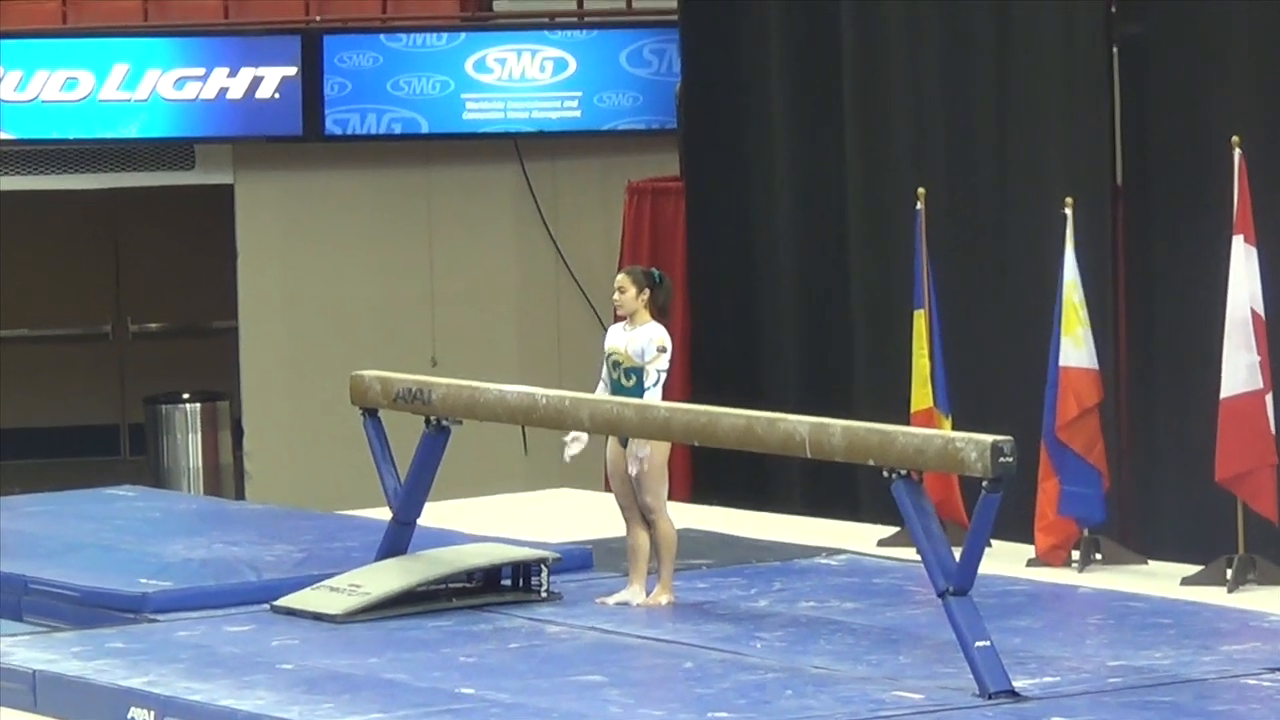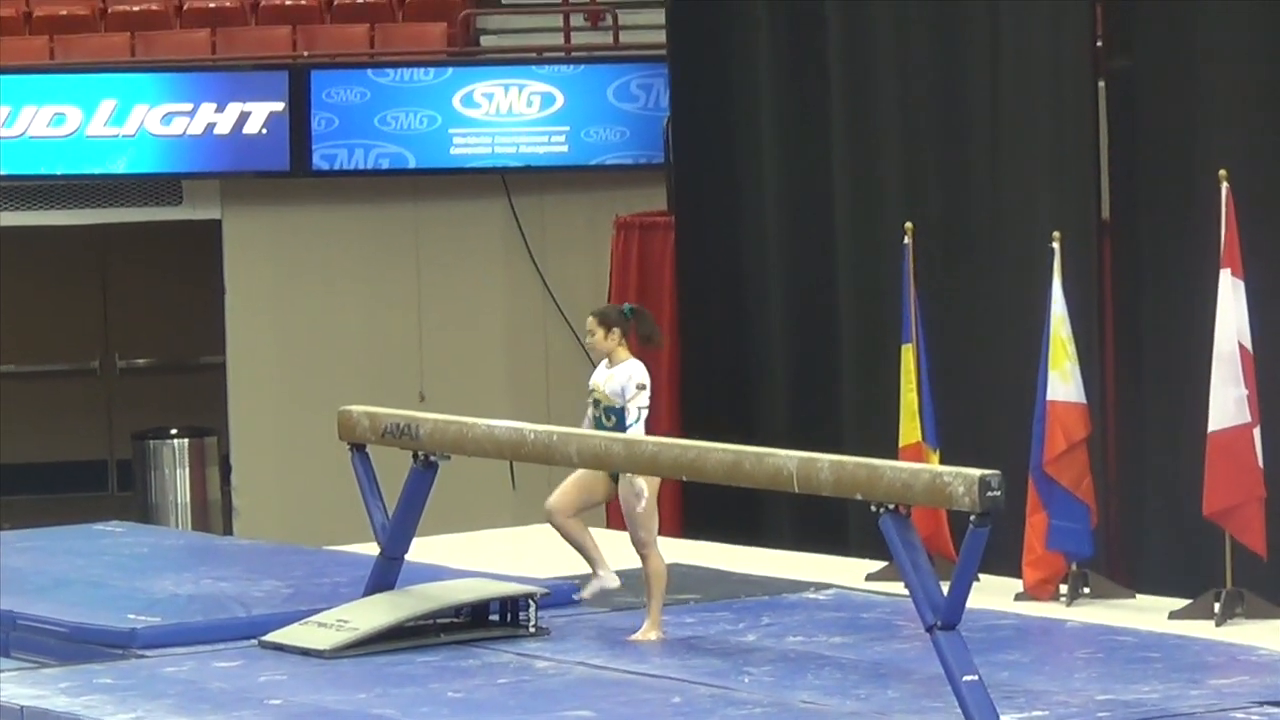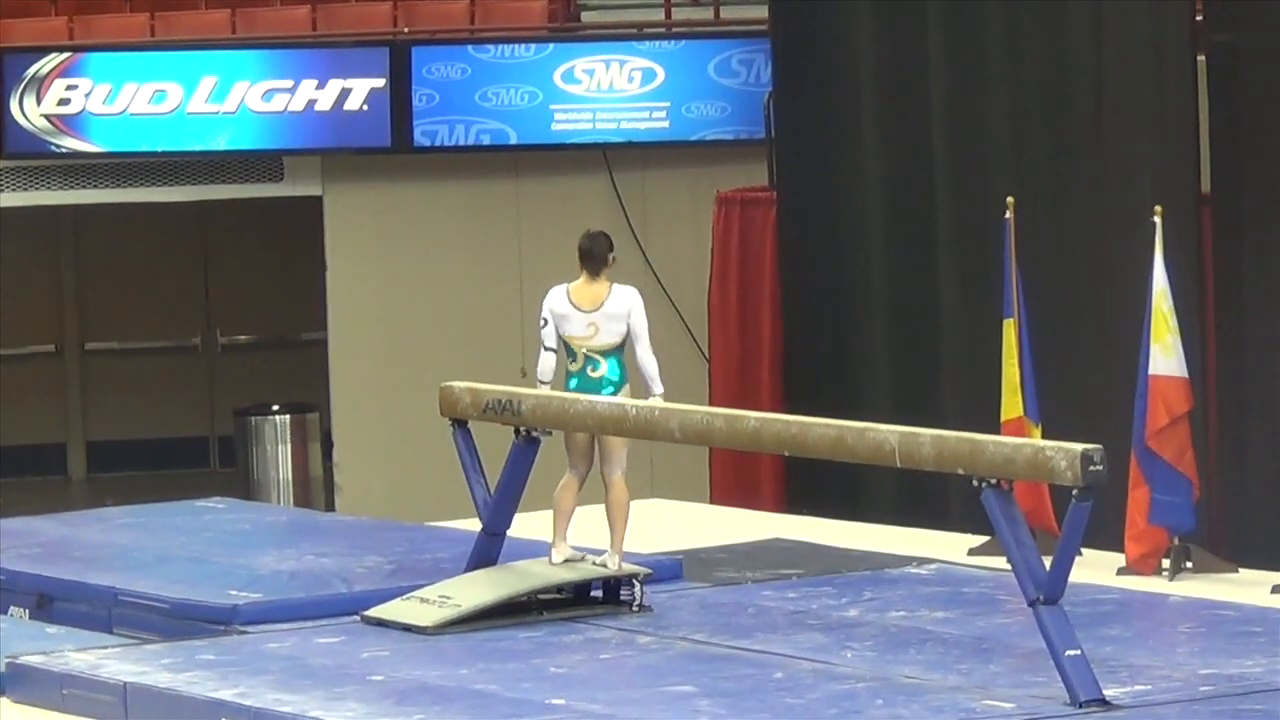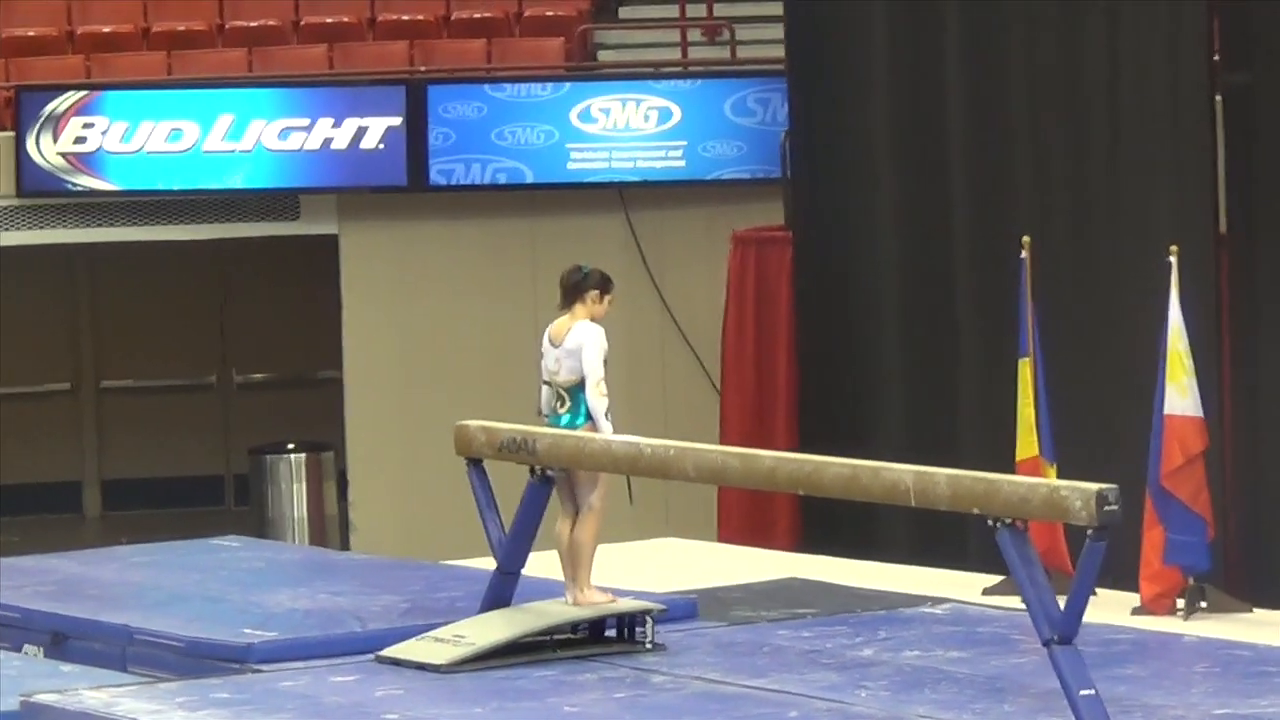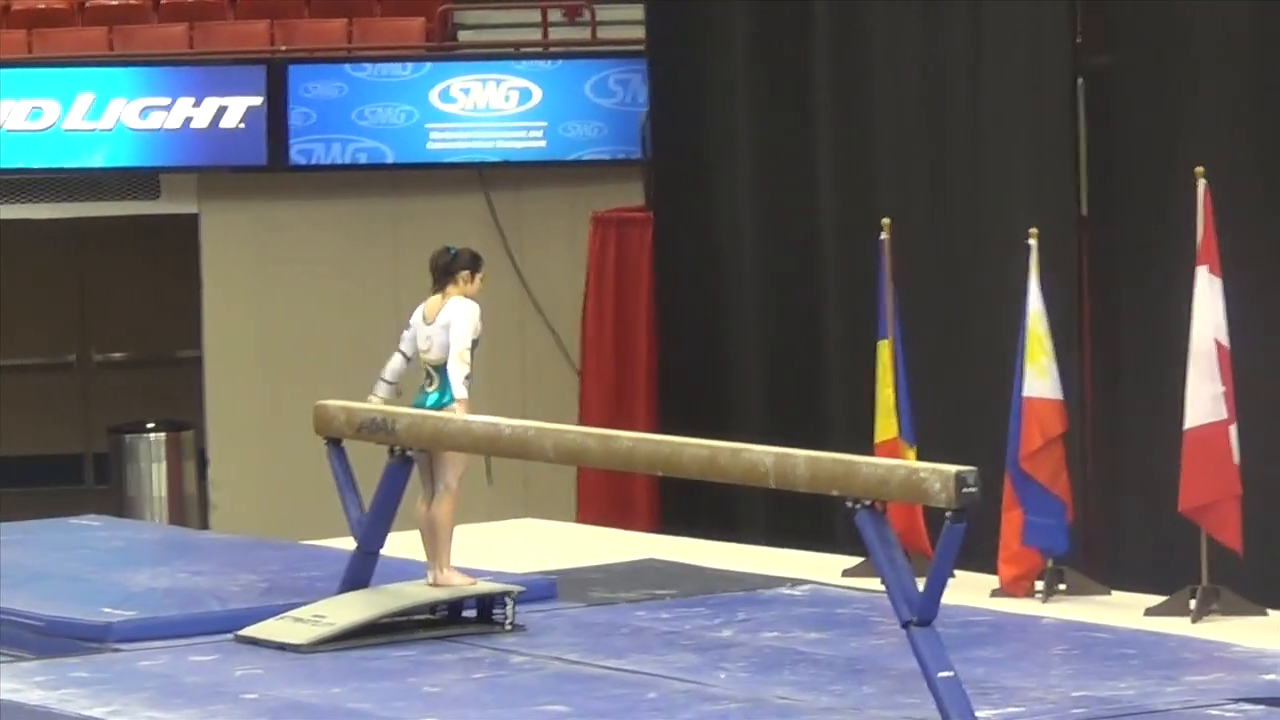
dt=1s
person 1, frame 1
left shoulder: (656, 336)
right shoulder: (614, 333)
left elbow: (653, 391)
right elbow: (605, 385)
left wrist: (643, 438)
right wrist: (583, 428)
right hip: (619, 430)
left knee: (653, 511)
right knee: (630, 512)
left ankle: (665, 587)
right ankle: (635, 586)
person 1, frame 2
left shoulder: (634, 372)
right shoulder: (603, 367)
left elbow: (636, 427)
left wrist: (639, 474)
right wrist: (586, 429)
left knee: (644, 544)
right knee: (556, 508)
left ankle: (654, 623)
right ankle: (603, 572)
person 1, frame 3
left shoulder: (556, 297)
right shoulder: (627, 296)
left elbow: (548, 352)
right elbow: (643, 348)
right wrist: (656, 392)
left hip: (577, 390)
right hip: (614, 389)
left knee: (576, 472)
right knee: (615, 474)
left ankle: (559, 545)
right ankle: (615, 553)
person 1, frame 4
left shoulder: (551, 331)
right shoulder: (590, 332)
right elbow: (595, 387)
right wrist: (607, 432)
left hip: (557, 425)
right hip: (581, 425)
left knee: (568, 511)
right knee: (590, 507)
left ankle: (573, 586)
right ankle: (583, 587)
person 1, frame 5
left shoulder: (422, 310)
right shoulder: (466, 308)
left elbow: (401, 356)
right elbow: (459, 355)
left wrist: (381, 392)
right wrist: (460, 397)
left hip: (424, 401)
right hip: (447, 403)
left knee: (429, 490)
right knee: (447, 489)
left ankle: (435, 566)
right ankle: (443, 569)
